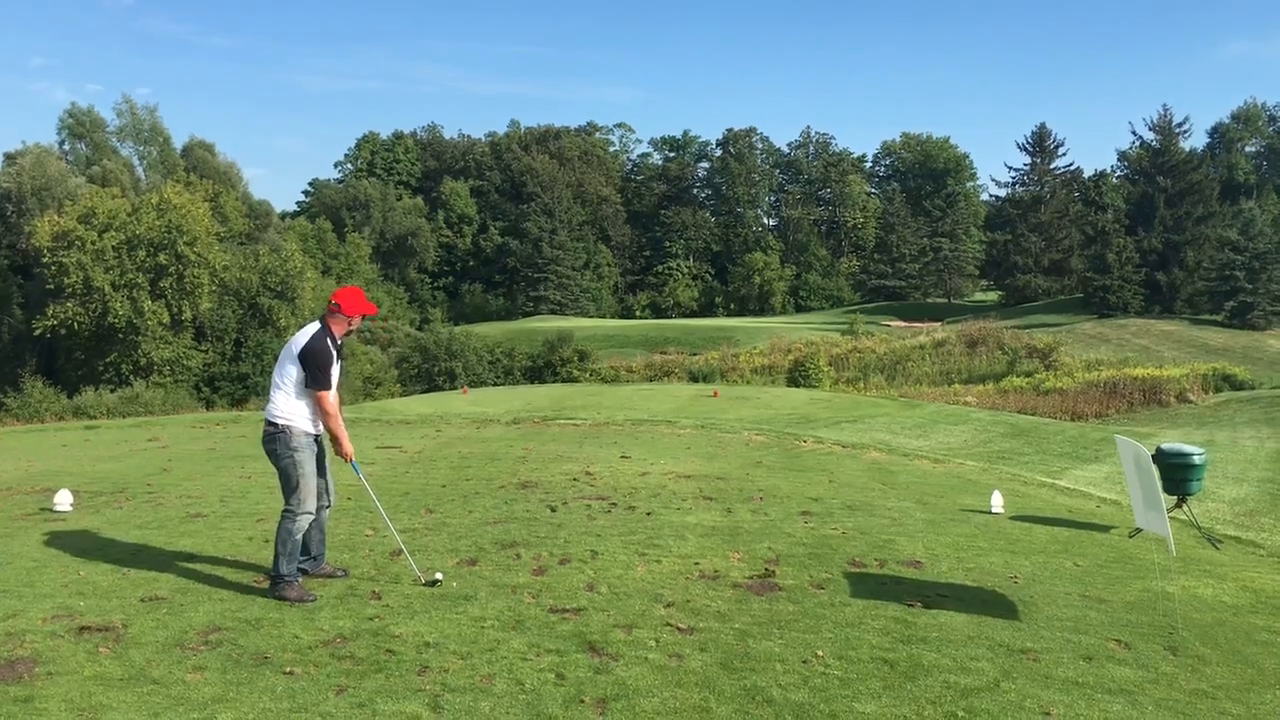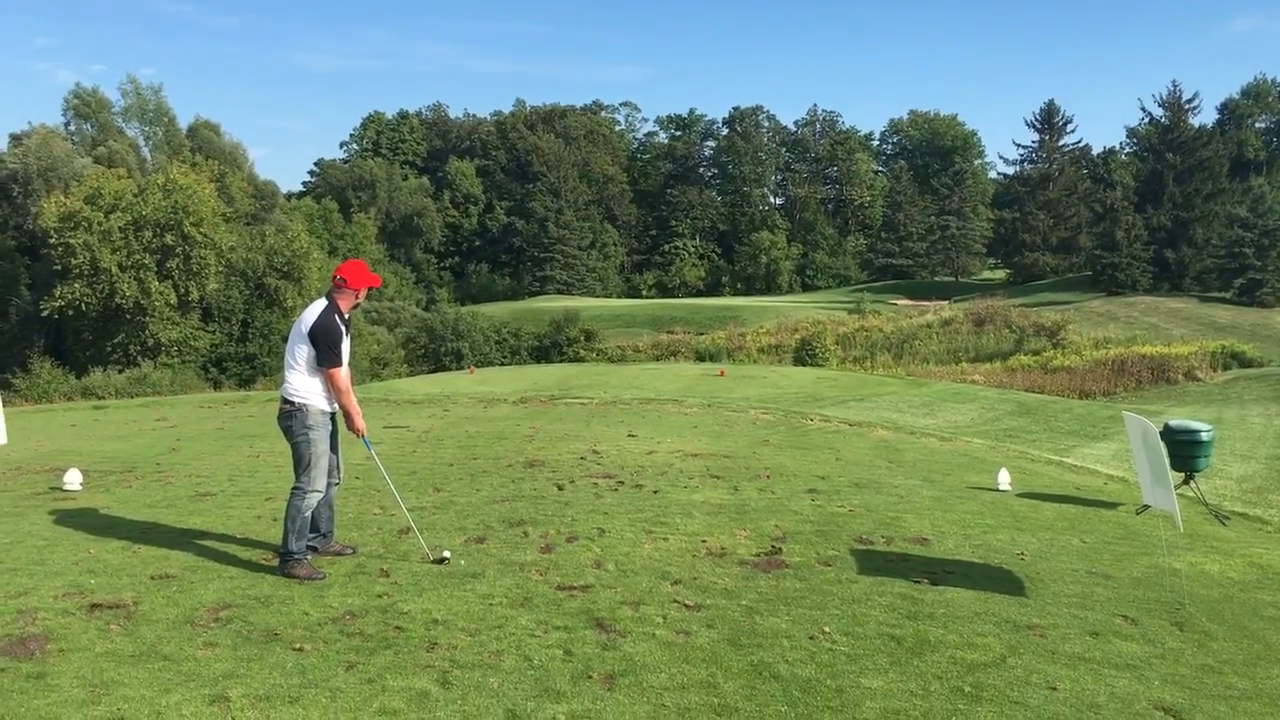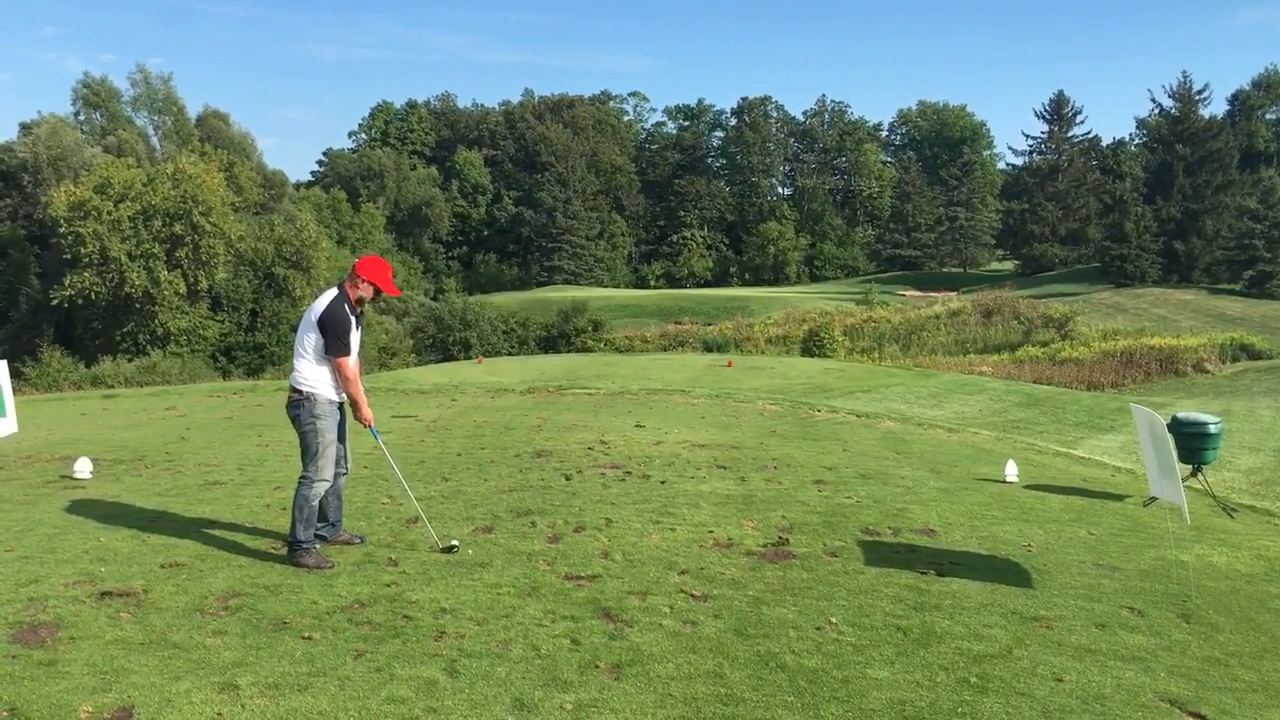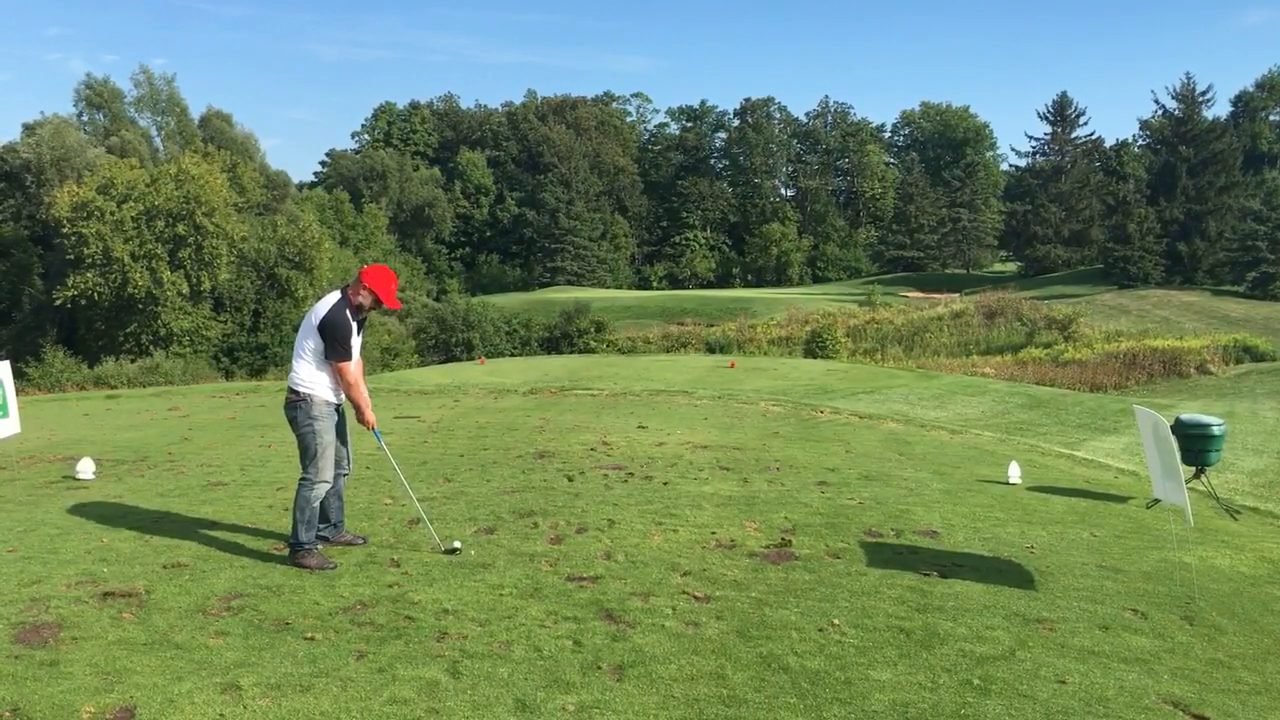
dt=0.7s
person 1, frame 1
left shoulder: (331, 341)
right shoulder: (317, 346)
left elbow: (331, 393)
right elbow: (324, 404)
left wrist: (340, 433)
right wrist: (342, 440)
left hip: (308, 432)
right hip: (288, 433)
left knee: (321, 499)
right knee: (301, 507)
left ankle: (311, 561)
right ankle: (283, 581)
person 1, frame 2
left shoulder: (335, 315)
right shoulder: (326, 323)
left elbow: (342, 370)
right elbow: (336, 380)
left wrist: (352, 408)
right wrist: (354, 415)
left hip: (321, 410)
right hip: (306, 412)
left knee: (329, 478)
right knee: (311, 485)
left ankle: (320, 539)
right ankle: (292, 558)
person 1, frame 3
left shoulder: (349, 307)
right shoulder: (335, 312)
left elbow: (352, 360)
right elbow: (344, 370)
left wrist: (360, 399)
right wrist: (361, 405)
left hip: (329, 400)
right hip: (313, 401)
left knee: (337, 468)
right knee: (318, 475)
left ankle: (328, 529)
right ankle: (300, 547)
person 1, frame 4
left shoulder: (353, 310)
right shoulder: (337, 317)
left elbow: (354, 358)
right elbow: (345, 375)
left wrist: (364, 398)
right wrist: (363, 408)
left hip: (329, 400)
right hip: (310, 401)
left knee: (339, 468)
right knee: (318, 475)
left ankle: (330, 529)
right ankle: (302, 548)
